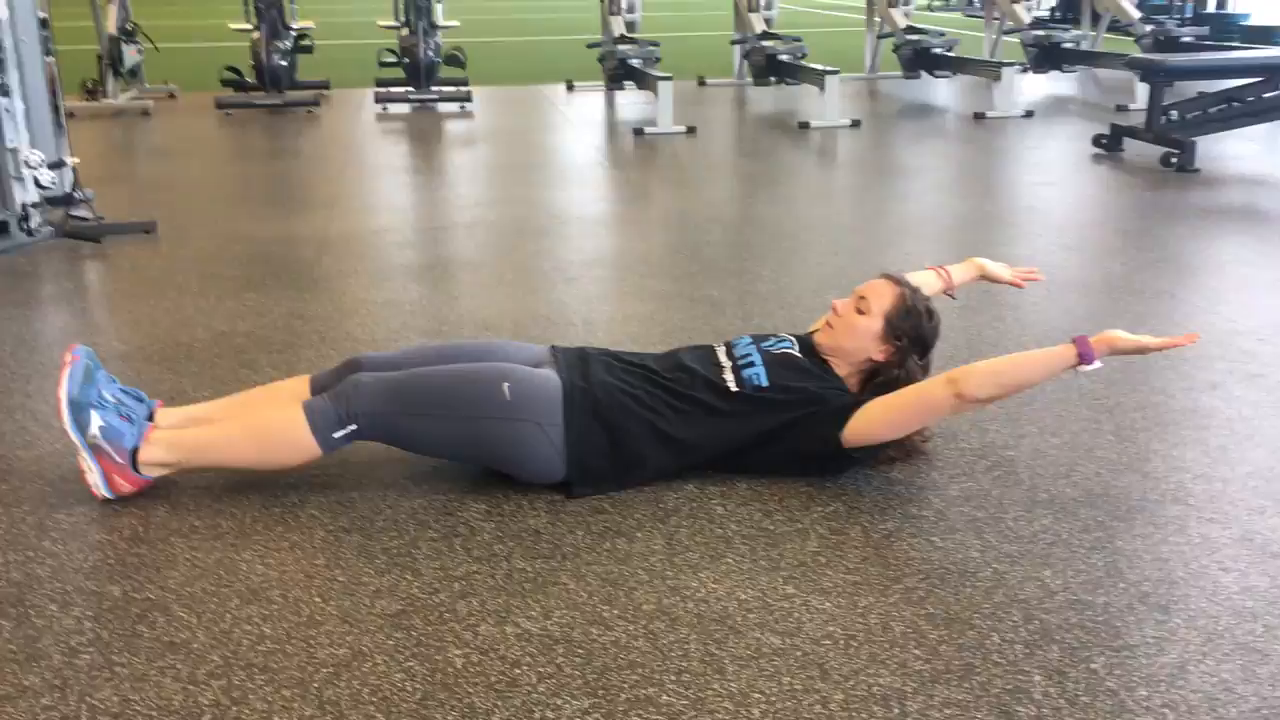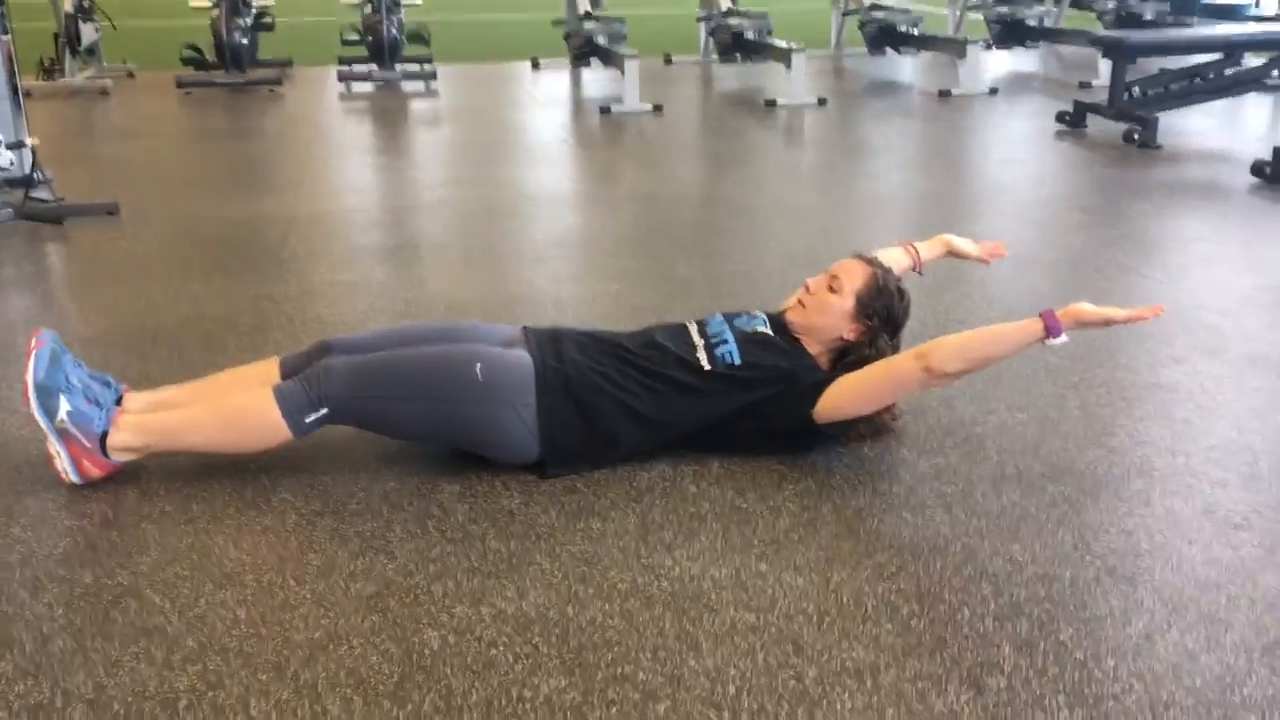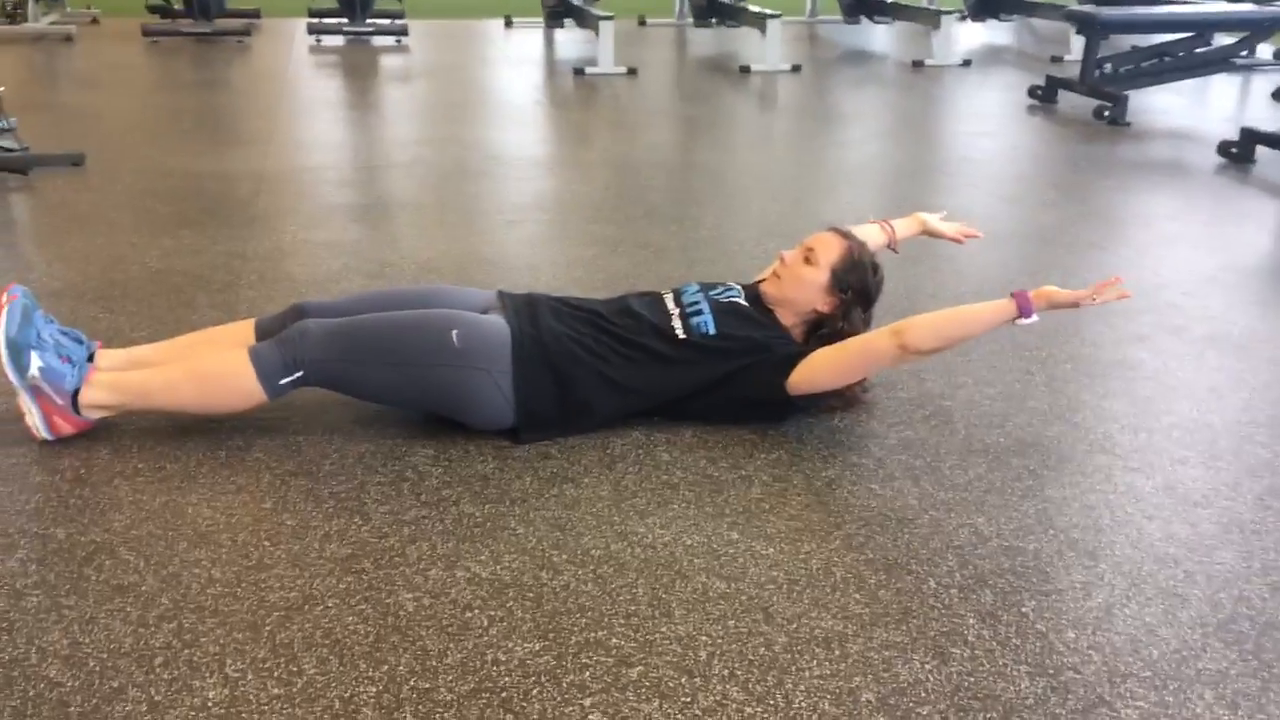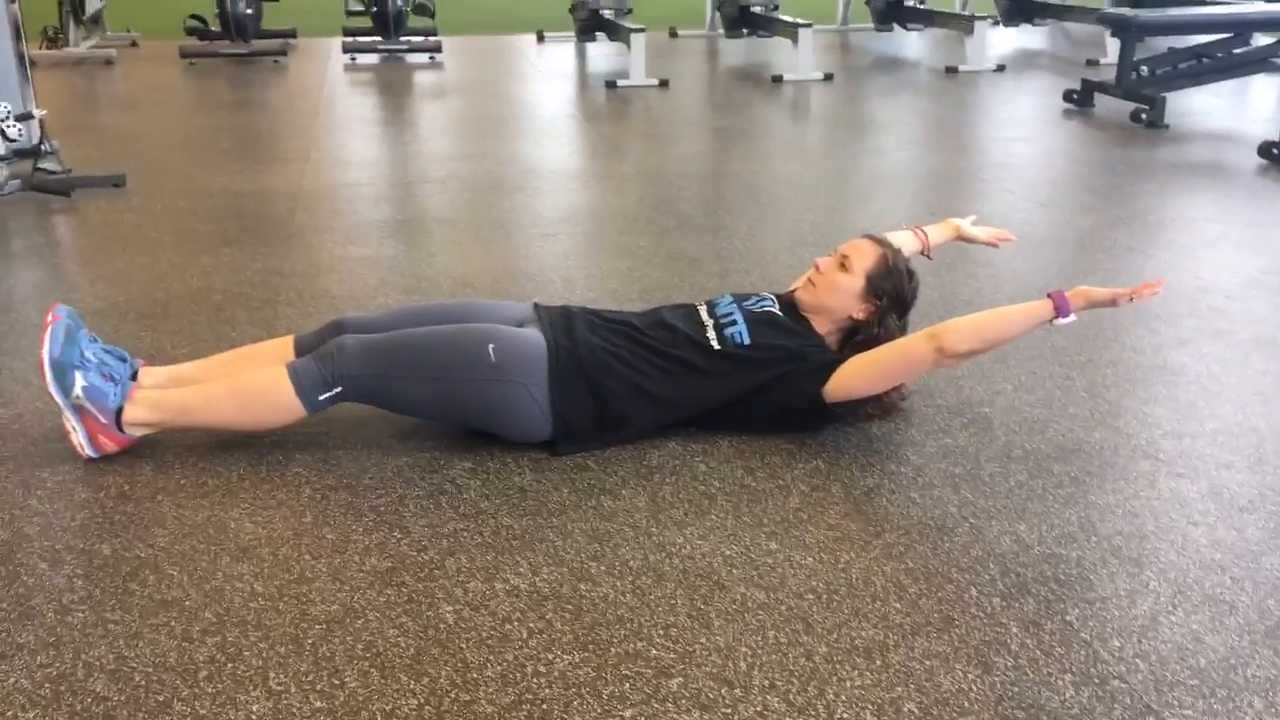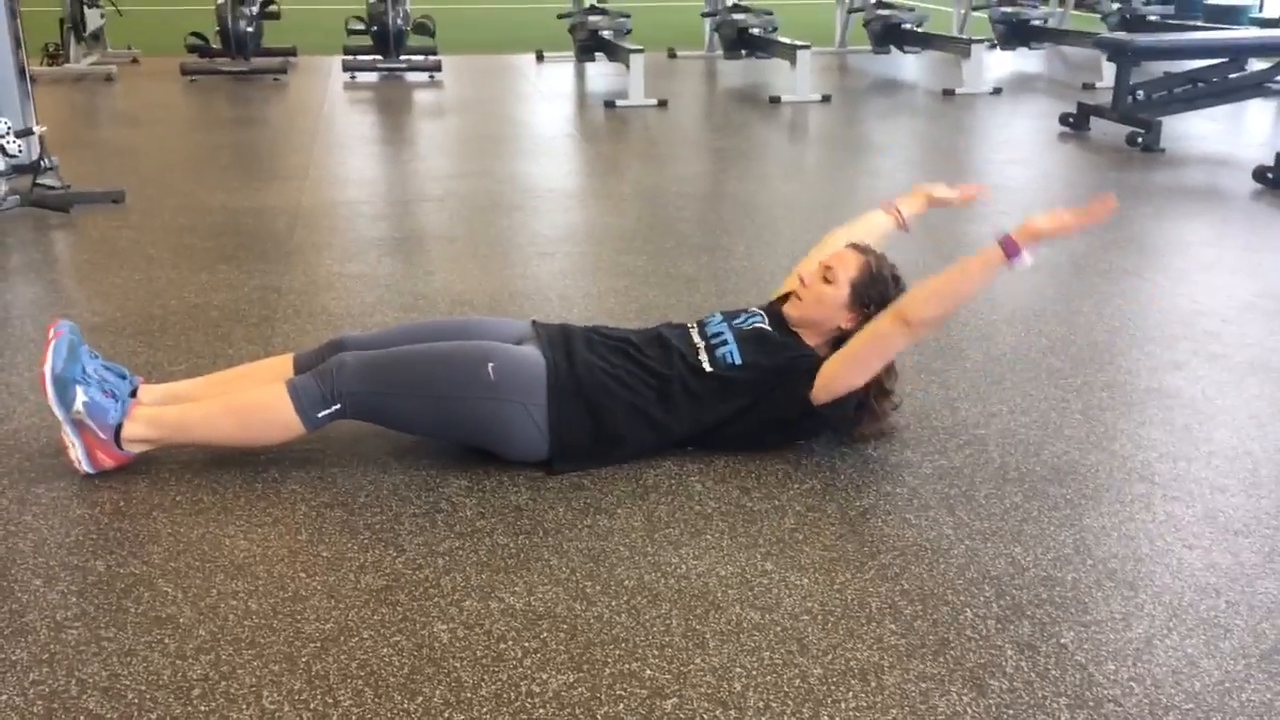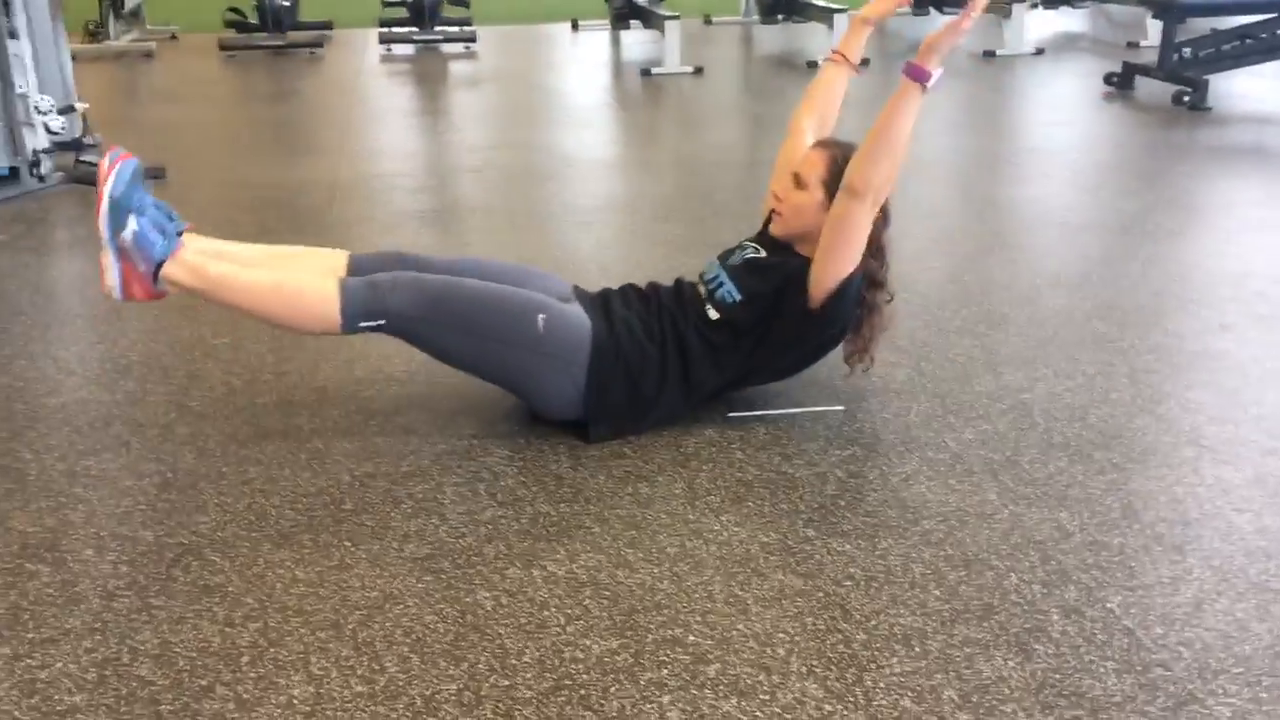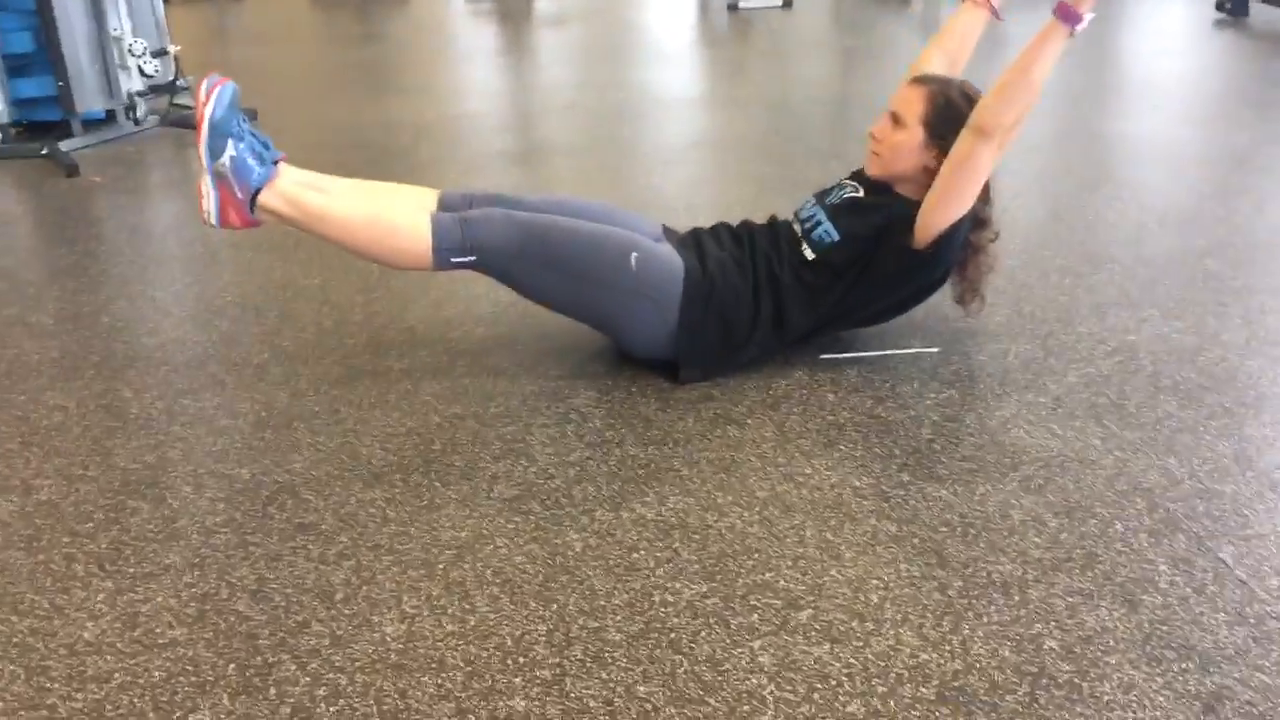
dt=0.5s
person 1, frame 1
left shoulder: (834, 414)
right shoulder: (805, 355)
left elbow: (960, 386)
right elbow: (899, 287)
left wrist: (1092, 349)
right wrist: (971, 265)
left hip: (574, 433)
right hip: (571, 374)
left knee: (359, 408)
right knee: (360, 372)
left ankle: (137, 454)
right ankle: (153, 422)
person 1, frame 2
left shoulder: (804, 392)
right shoulder: (778, 329)
left elbow: (930, 362)
right elbow: (870, 265)
left wrist: (1060, 321)
right wrist: (936, 244)
left hip: (544, 413)
right hip: (541, 354)
left knee: (331, 394)
right knee: (330, 355)
left ankle: (108, 441)
right ankle: (122, 407)
person 1, frame 3
left shoulder: (778, 367)
right shoulder: (751, 300)
left elbow: (903, 337)
right elbow: (845, 238)
left wrist: (1030, 302)
right wrist: (914, 221)
left hip: (519, 378)
right hip: (517, 318)
left knee: (303, 355)
right knee: (305, 315)
right ankle: (95, 363)
person 1, frame 4
left shoulder: (810, 374)
right shoulder: (782, 308)
left elbow: (941, 341)
right elbow: (878, 244)
left wrist: (1068, 301)
right wrist: (944, 227)
left hip: (554, 390)
right hip: (553, 331)
left knee: (341, 371)
right knee: (344, 332)
left ankle: (124, 414)
right ankle: (138, 381)
person 1, frame 5
left shoulder: (811, 386)
right shoulder: (776, 319)
left elbow: (904, 317)
right elbow: (844, 244)
left wrist: (1012, 245)
right wrist: (912, 203)
left hip: (561, 413)
right hip: (552, 350)
left knee: (347, 391)
right knee: (338, 351)
left ankle: (119, 426)
right ankle: (137, 397)
person 1, frame 6
left shoulder: (816, 301)
right shoulder: (778, 246)
left elbow: (863, 189)
right elbow: (807, 138)
left hip: (594, 372)
right hip: (587, 318)
left knee: (387, 300)
right knee: (385, 267)
left ankle: (165, 260)
right ankle: (177, 250)
person 1, frame 7
left shoulder: (920, 244)
right shoulder: (879, 188)
left elbow: (987, 131)
right elbow: (935, 81)
left hip: (691, 311)
right hip: (684, 257)
left knee: (479, 237)
right knee: (478, 206)
left ankle: (263, 191)
right ankle: (273, 182)
